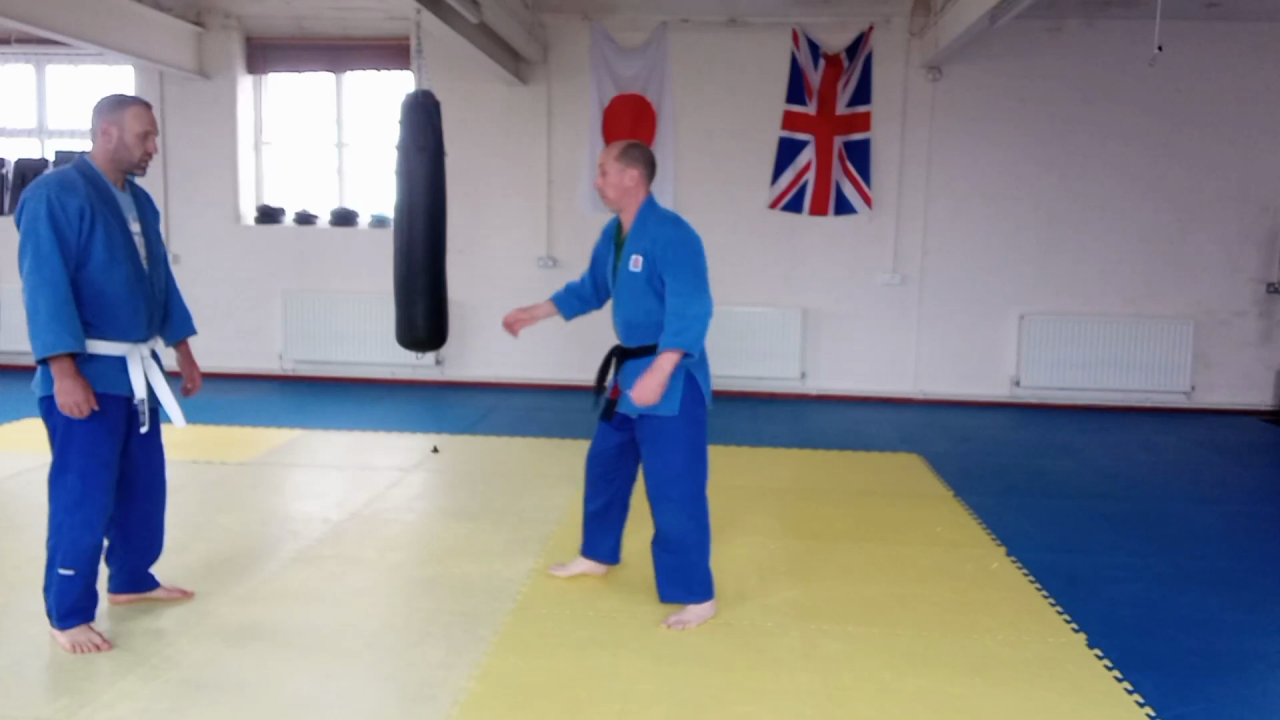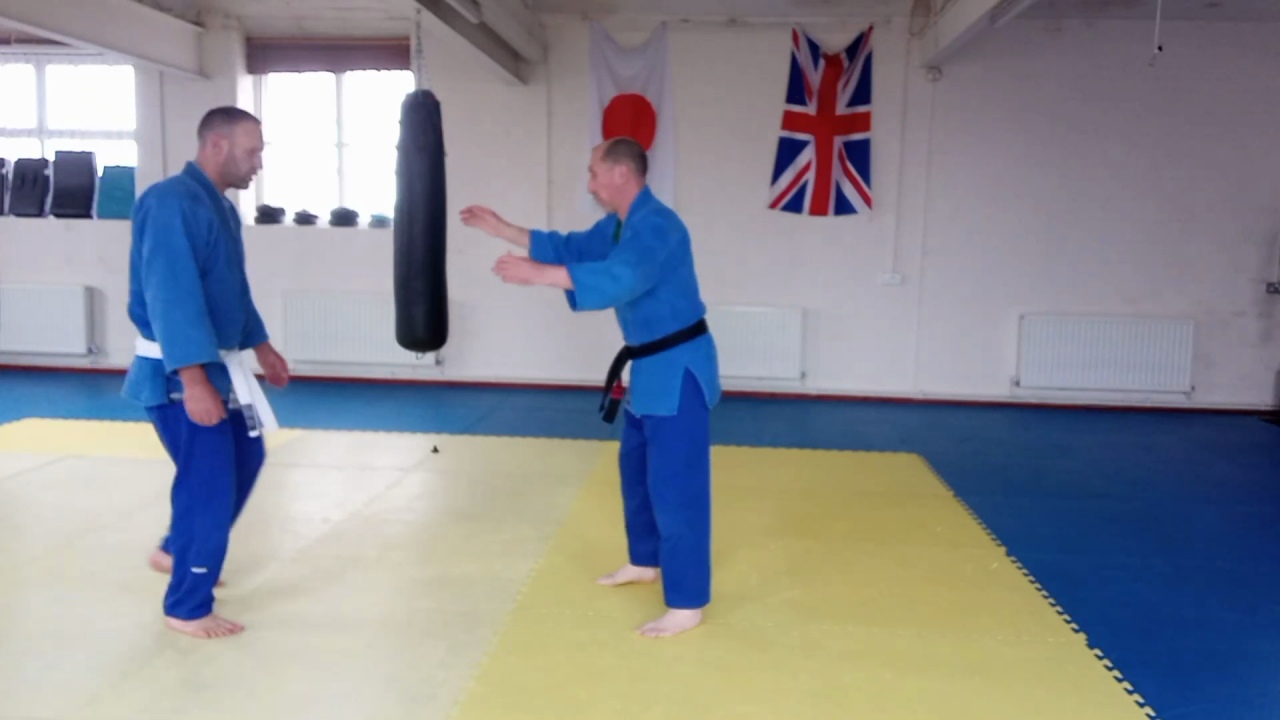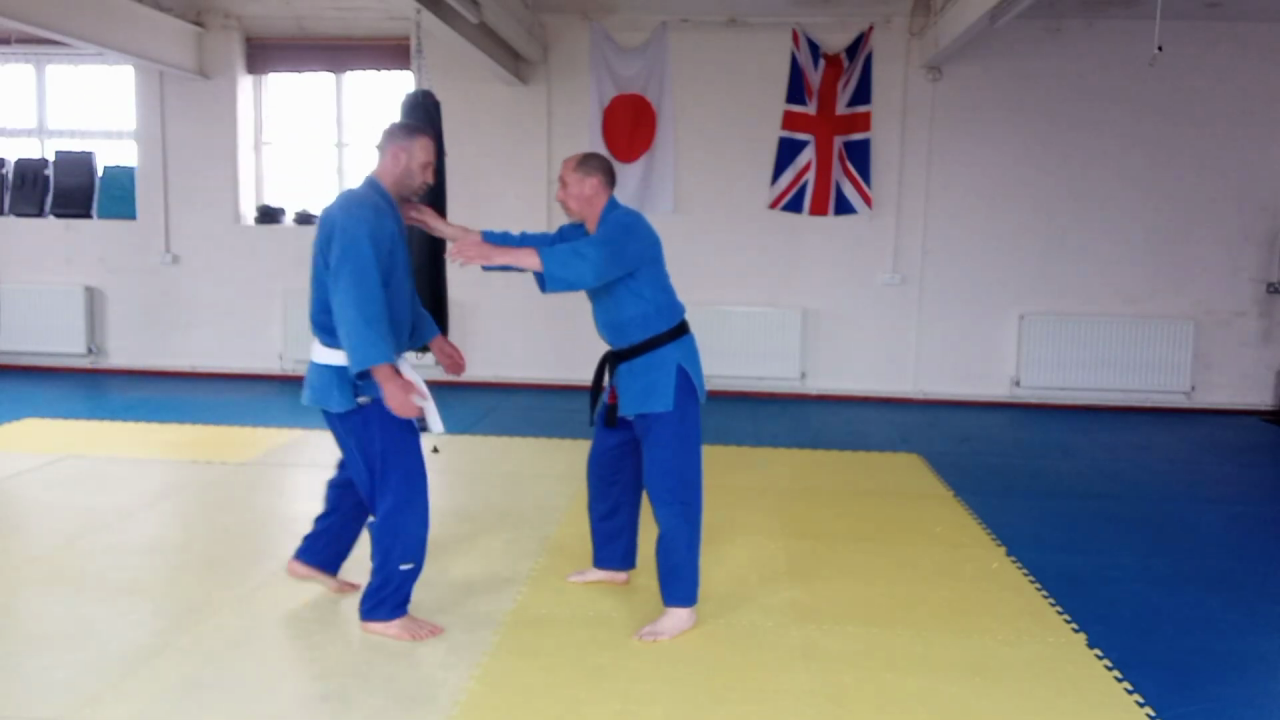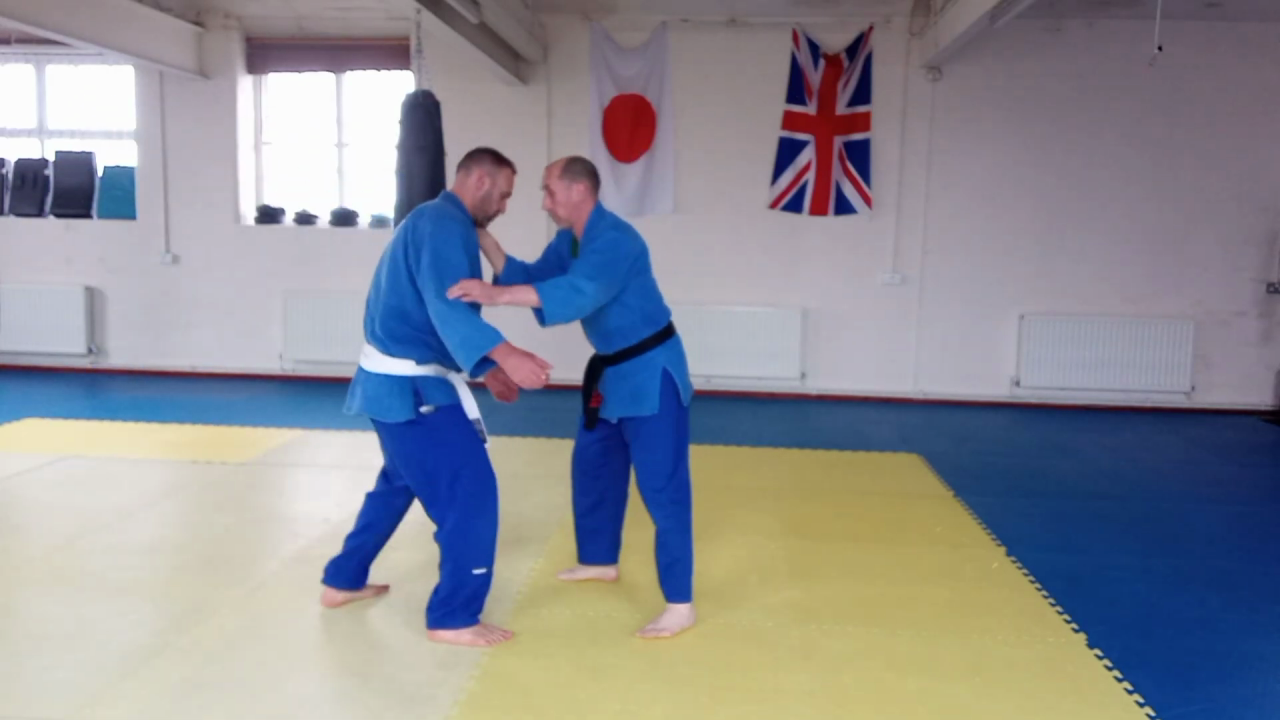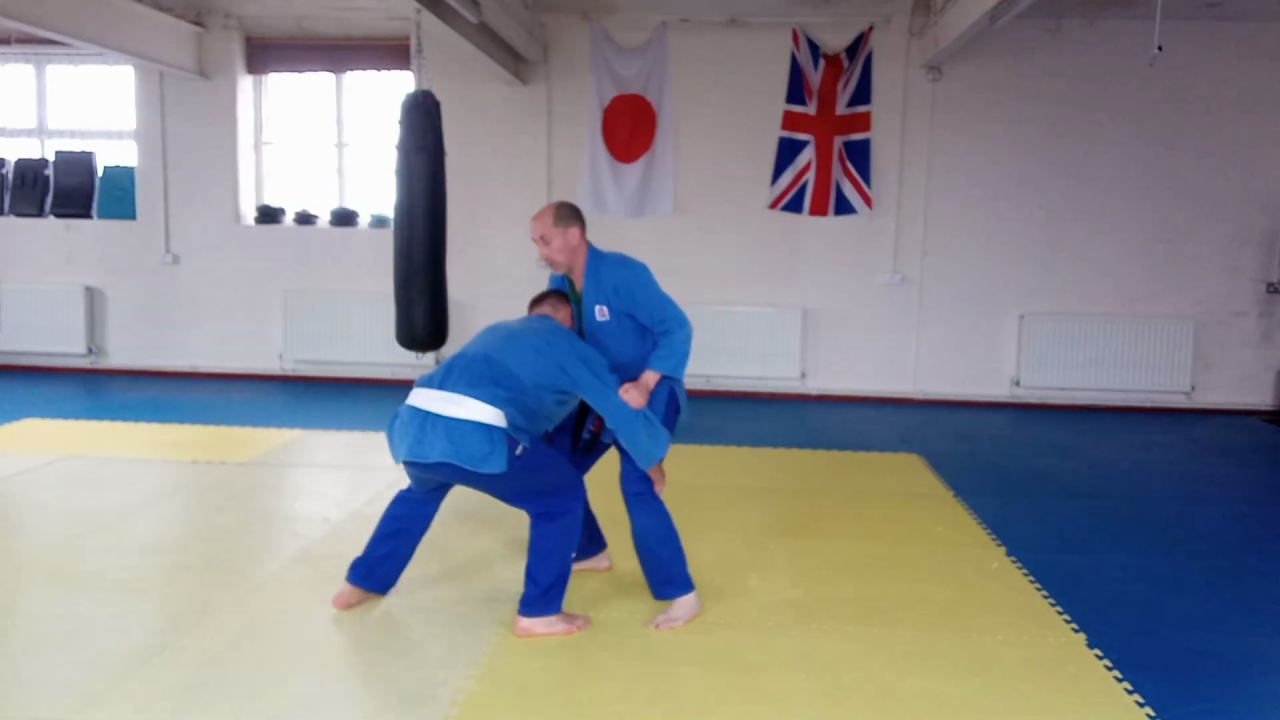
dt=1s
person 1, frame 1
left shoulder: (138, 201)
right shoulder: (54, 195)
left elbow: (160, 280)
right elbow: (47, 289)
left wrist: (182, 350)
right wrist: (63, 371)
left hip: (135, 367)
right hip: (85, 371)
left knee: (143, 482)
right knee: (84, 494)
left ankle: (131, 580)
right ankle: (68, 614)
person 1, frame 2
left shoulder: (219, 206)
right shoulder: (172, 204)
right elbow: (173, 298)
left wrist: (261, 346)
right wrist: (194, 380)
left hip: (214, 365)
right hip: (179, 373)
left knee: (243, 461)
right knee: (208, 485)
left ankle: (178, 550)
right ankle: (186, 606)
person 1, frame 3
left shoulder: (382, 213)
right shoulder: (356, 215)
left elbow: (398, 296)
right elbow: (355, 303)
left wrist: (435, 340)
right wrist: (388, 376)
left hip: (362, 373)
right hip: (355, 376)
left knee: (362, 472)
right knee: (402, 486)
left ankle: (315, 557)
right ankle: (384, 610)
person 1, frame 4
left shoulder: (432, 223)
right shoulder: (444, 224)
right elbow: (449, 308)
left wrist: (486, 367)
right wrist: (507, 356)
left hip: (386, 377)
right hip: (409, 384)
left knee: (401, 479)
right knee: (470, 494)
left ankle: (343, 580)
right ankle: (453, 618)
person 1, frame 5
left shoulder: (499, 331)
right shoulder: (568, 344)
right elbow: (624, 412)
right wrist: (653, 464)
left hip: (417, 422)
right hip: (474, 436)
left knee: (422, 491)
right knee: (562, 495)
left ankle: (361, 583)
right ankle: (537, 613)
person 2, frame 1
left shoulder: (672, 234)
right shoulder: (614, 233)
left elbow: (691, 311)
right elbow: (593, 288)
left wrist: (659, 372)
right wrist: (536, 312)
left hip: (671, 375)
right hip: (632, 370)
left knee: (674, 487)
right knee: (605, 464)
left ankle: (698, 597)
right ankle: (597, 554)
person 2, frame 2
left shoulder: (655, 225)
right shoulder: (618, 224)
left elbow: (616, 279)
right elbow: (572, 248)
left wrist: (539, 274)
right wrist: (501, 229)
left hip: (678, 368)
right hip: (653, 365)
left knee: (675, 484)
right knee: (637, 468)
left ankle: (686, 604)
right ankle: (645, 560)
person 2, frame 3
left shoulder: (627, 228)
right shoulder: (582, 232)
left elbow: (584, 265)
right elbow: (524, 244)
left wrist: (495, 256)
right wrist: (443, 228)
left hip: (664, 367)
right hip: (630, 367)
left knee: (669, 485)
right knee: (609, 468)
left ankle: (681, 606)
right ankle: (612, 563)
person 2, frame 4
left shoulder: (616, 239)
right shoulder: (568, 241)
left elbow: (580, 293)
right elbow: (530, 277)
left wrist: (496, 295)
right wrist: (481, 238)
left hip: (651, 371)
right hip: (614, 369)
left knee: (661, 486)
right knee: (593, 466)
left ankle: (680, 602)
right ankle: (599, 560)
person 2, frame 5
left shoulder: (624, 274)
right shoulder: (558, 284)
left elbow: (676, 329)
left wrist: (644, 384)
left hip: (649, 396)
left knee: (637, 489)
left ankle: (682, 595)
right ankle: (590, 552)
